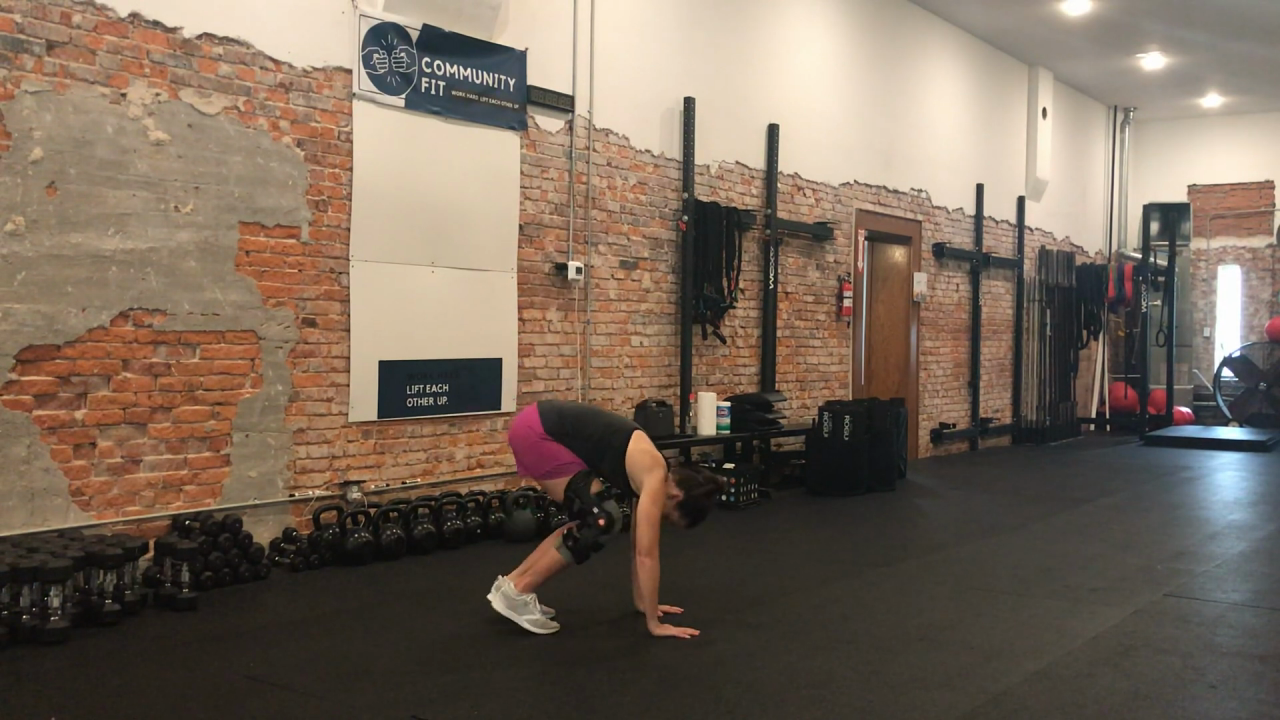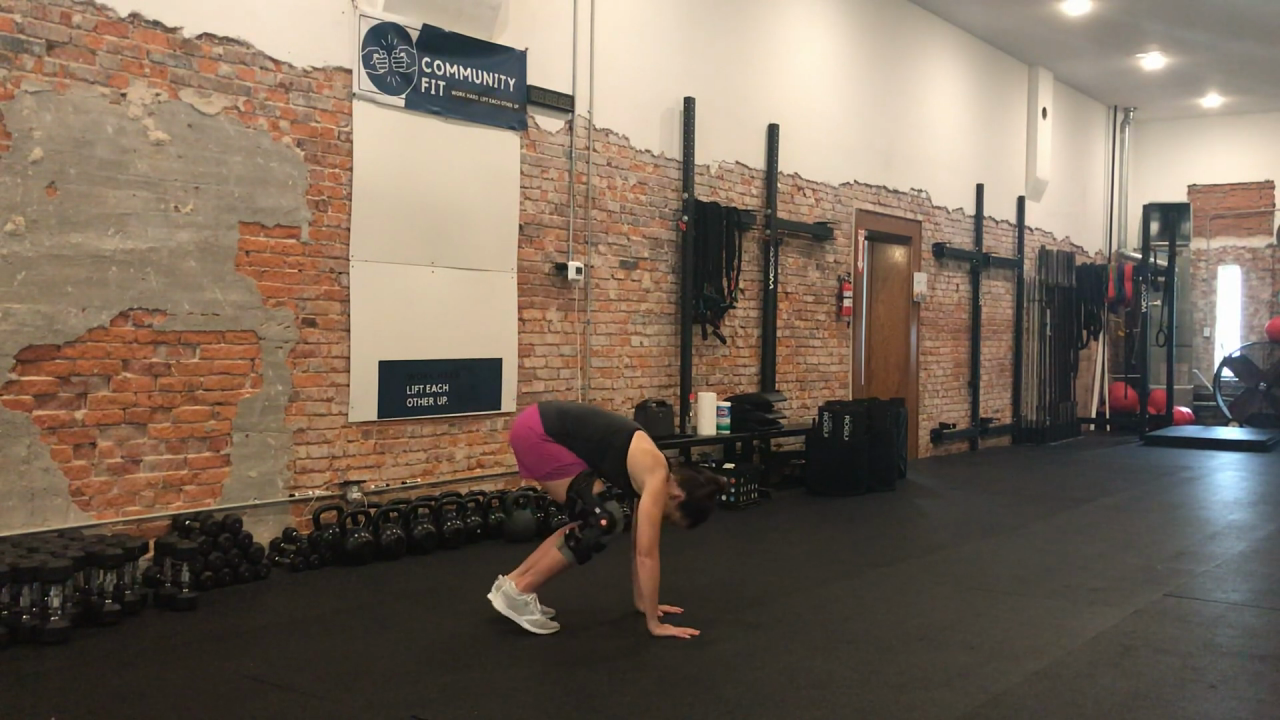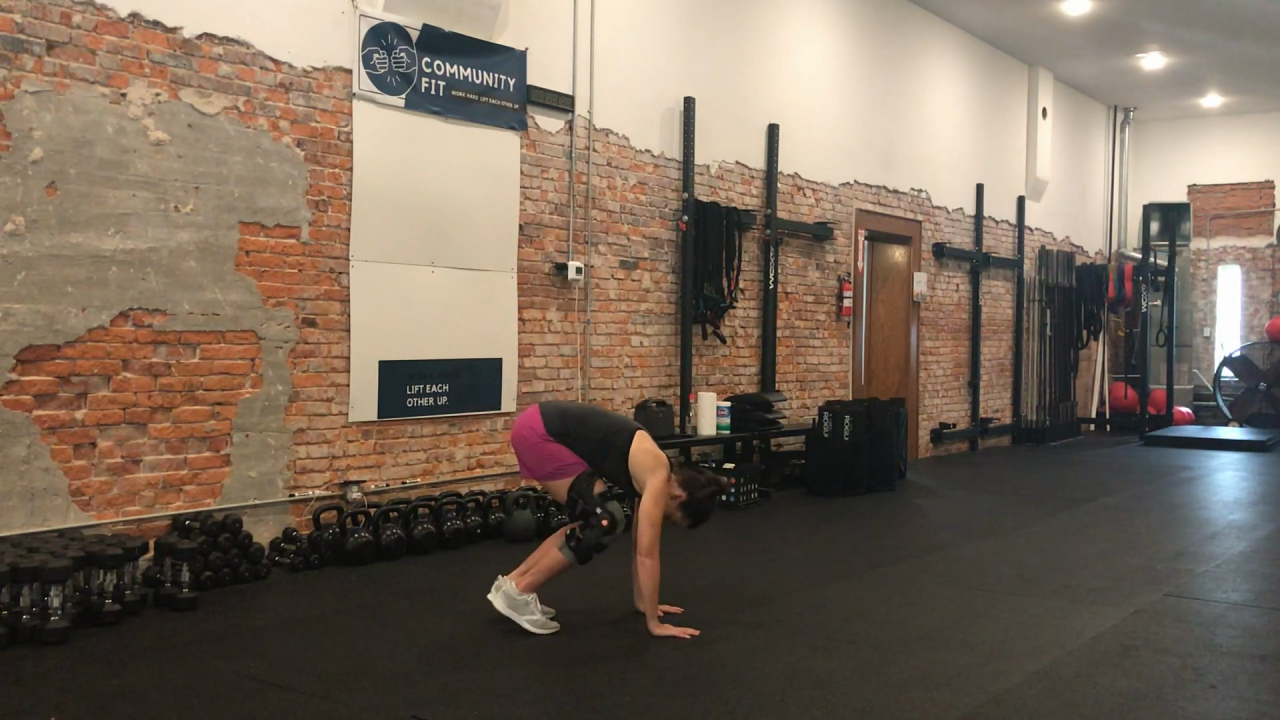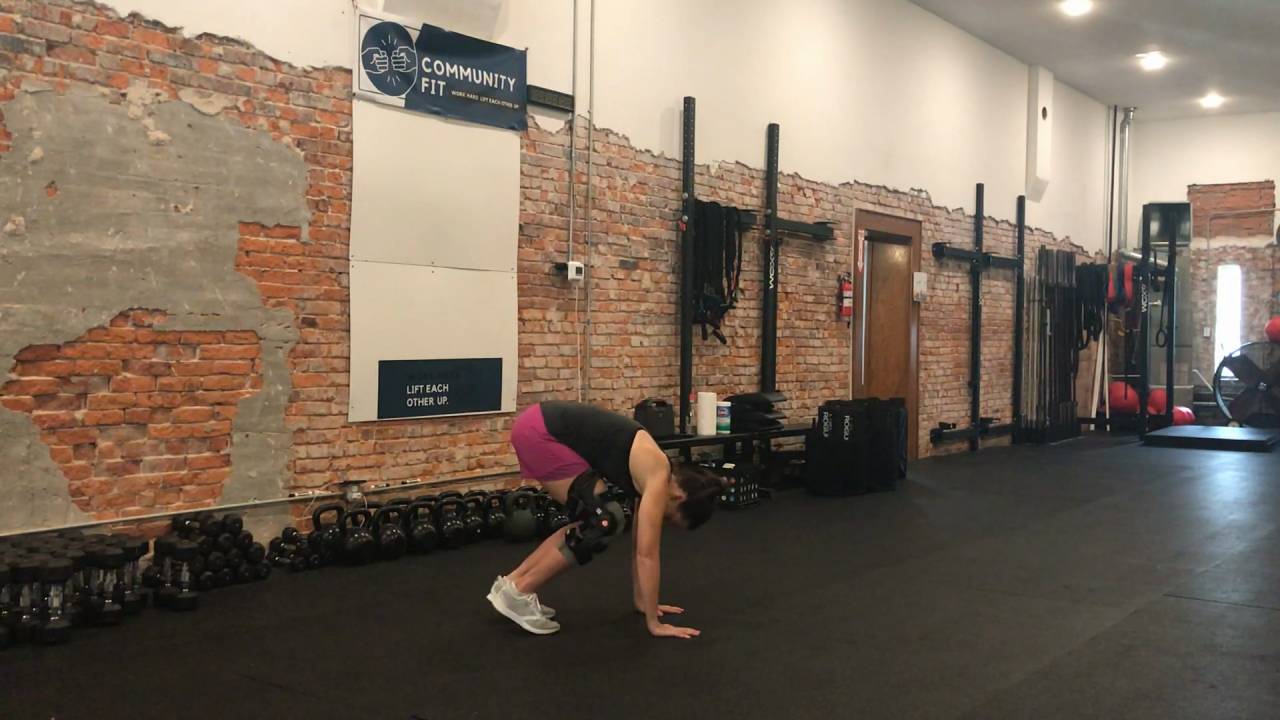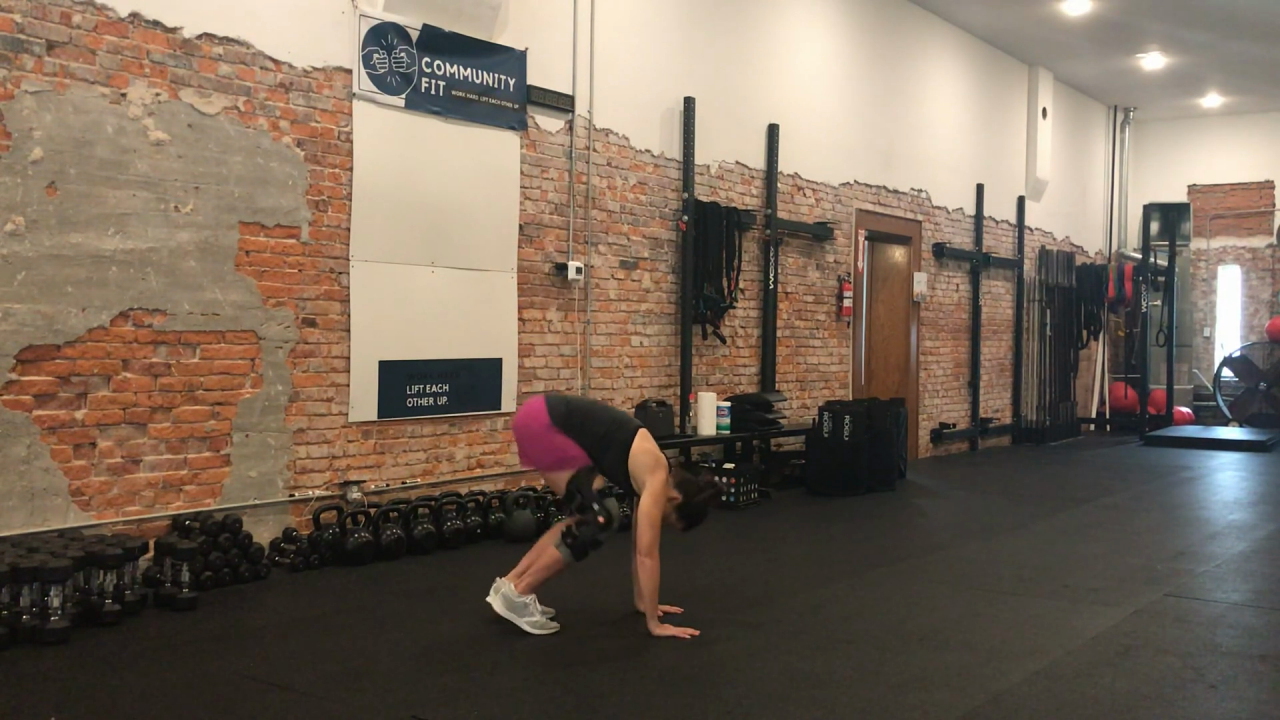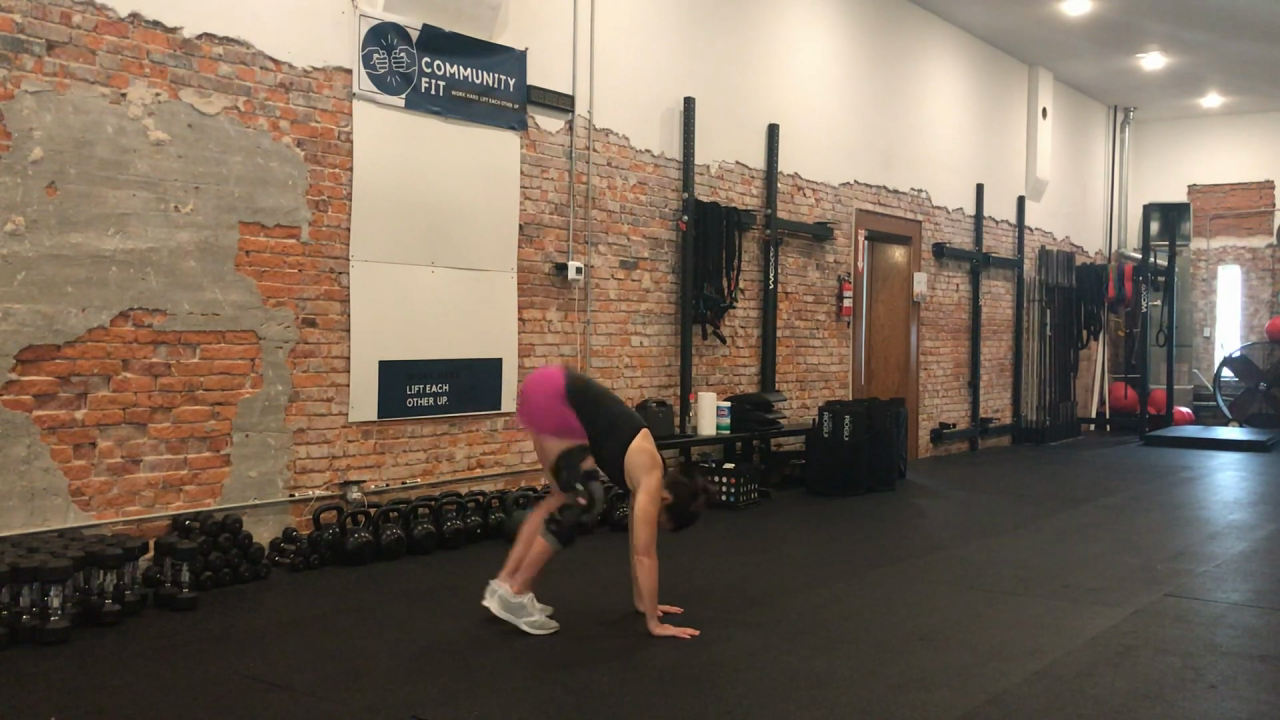
dt=0.1s
person 1, frame 1
left shoulder: (647, 474)
right shoulder: (655, 478)
left elbow: (639, 545)
right elbow: (646, 554)
left wrist: (641, 601)
right wrist: (654, 623)
left hip: (540, 428)
right hip: (537, 430)
left knee: (591, 522)
right knee: (604, 519)
left ankle: (512, 583)
right ankle: (517, 592)
person 1, frame 2
left shoulder: (649, 475)
right shoulder: (656, 478)
left elbow: (639, 545)
right elbow: (646, 554)
left wrist: (641, 601)
right wrist: (654, 623)
left hip: (542, 430)
right hip: (538, 432)
left knee: (592, 523)
right knee: (604, 521)
left ankle: (513, 582)
right ankle: (518, 592)
person 1, frame 3
left shoulder: (649, 475)
right shoulder: (658, 478)
left elbow: (639, 546)
right elbow: (647, 554)
left wrist: (641, 601)
right wrist: (654, 623)
left hip: (541, 429)
right hip: (540, 431)
left knee: (594, 523)
right knee: (606, 521)
left ankle: (513, 582)
right ankle: (518, 592)
person 1, frame 4
left shoulder: (651, 476)
right shoulder: (658, 480)
left elbow: (639, 545)
right elbow: (647, 554)
left wrist: (641, 600)
right wrist: (654, 623)
left hip: (546, 427)
right hip: (540, 430)
left knee: (590, 523)
right knee: (605, 521)
left ankle: (511, 583)
right ankle: (518, 593)
person 1, frame 5
left shoulder: (649, 476)
right shoulder: (657, 481)
left elbow: (639, 546)
right elbow: (647, 554)
left wrist: (642, 601)
right wrist: (654, 623)
left hip: (545, 419)
right hip: (543, 422)
left knee: (589, 519)
right knee: (601, 518)
left ankle: (510, 584)
right ankle: (517, 594)
person 1, frame 6
left shoulder: (655, 481)
right shoulder: (649, 482)
left elbow: (639, 542)
right elbow: (644, 551)
left wrist: (641, 600)
right wrist: (653, 622)
left hip: (556, 390)
right hip: (549, 393)
left knee: (567, 498)
right knee: (583, 503)
left ankle: (504, 583)
right ankle: (515, 594)
